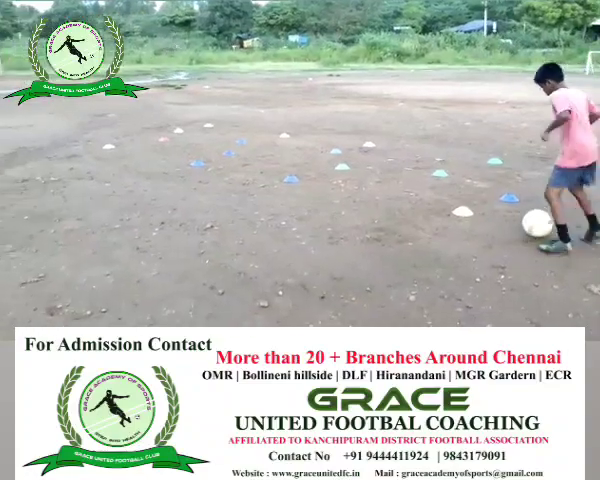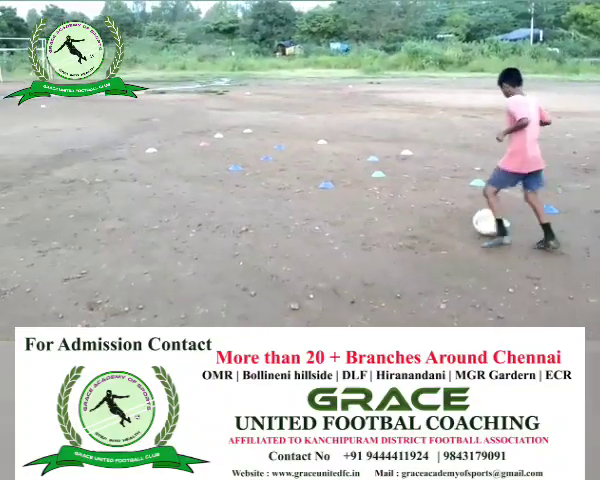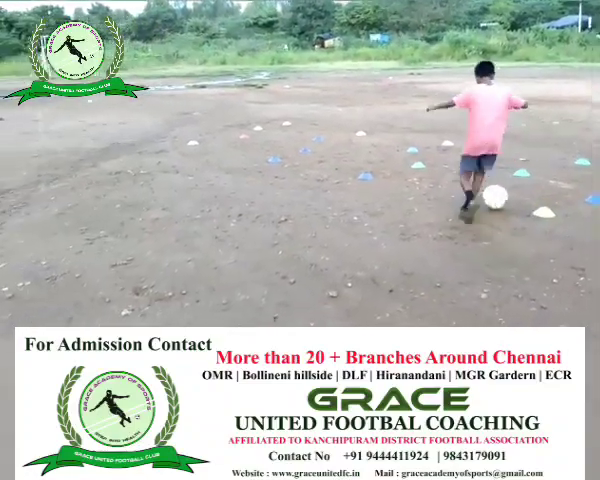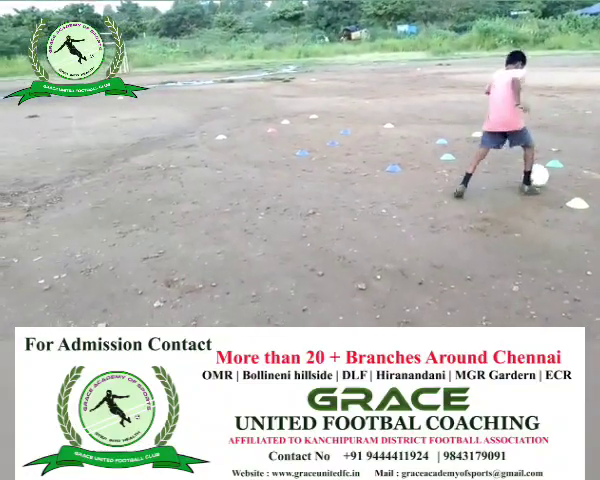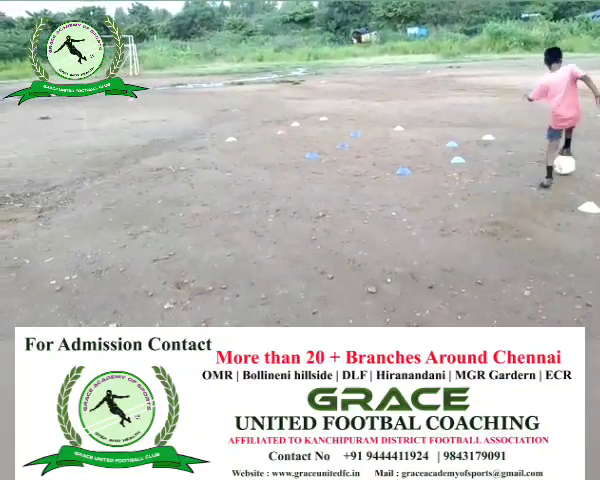
dt=0.5s
person 1, frame 1
left shoulder: (557, 96)
right shoulder: (578, 93)
left elbow: (565, 115)
left wrist: (548, 129)
left hip: (574, 155)
left knee: (551, 194)
right knee: (577, 190)
left ankle: (564, 241)
person 1, frame 2
left shoulder: (512, 101)
right shoulder: (533, 101)
left elbow: (524, 120)
right elbow: (547, 121)
left wrist: (505, 132)
left hip: (516, 160)
right hip: (535, 159)
left knee: (489, 191)
right knee: (531, 197)
left ankle: (502, 234)
right ankle: (550, 238)
person 1, frame 3
left shoulder: (472, 91)
right shoulder: (505, 91)
left elbow: (452, 103)
right elbow: (524, 105)
left wrist: (434, 107)
right wrist: (508, 106)
left hip: (475, 143)
right hip: (494, 143)
left knee: (464, 176)
right knee: (479, 175)
left ankle: (471, 201)
right ankle: (467, 208)
person 1, frame 4
left shoulder: (496, 75)
right shoulder: (519, 72)
left elbow: (488, 91)
right elbow: (515, 81)
right wrist: (518, 102)
left hip: (493, 123)
right hip: (513, 121)
left knee: (480, 155)
right knee: (529, 147)
left ankle: (463, 185)
right ankle: (527, 184)
person 1, frame 5
left shoulder: (544, 81)
right shoulder: (570, 69)
left elbow: (531, 98)
right elbow: (584, 77)
left wrist: (527, 95)
left hip: (558, 119)
right hip: (574, 116)
left knee: (552, 146)
right knee: (569, 126)
left ankle: (548, 177)
right ankle: (566, 148)
